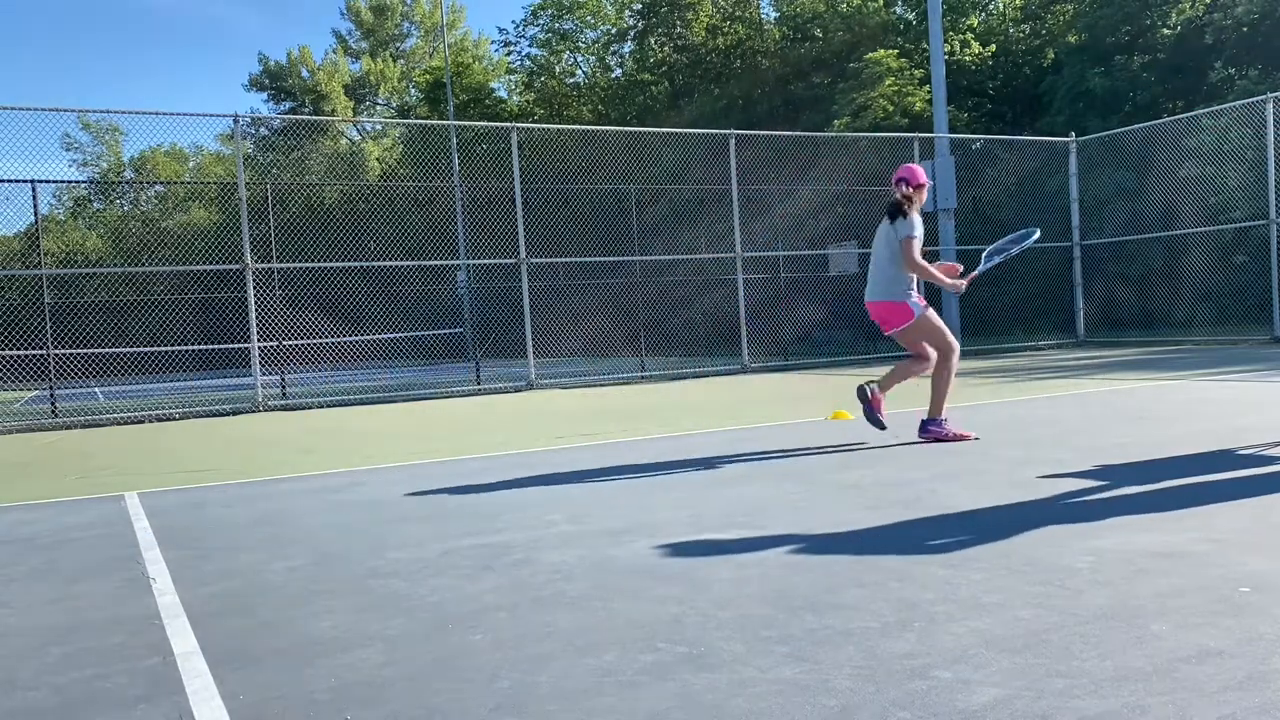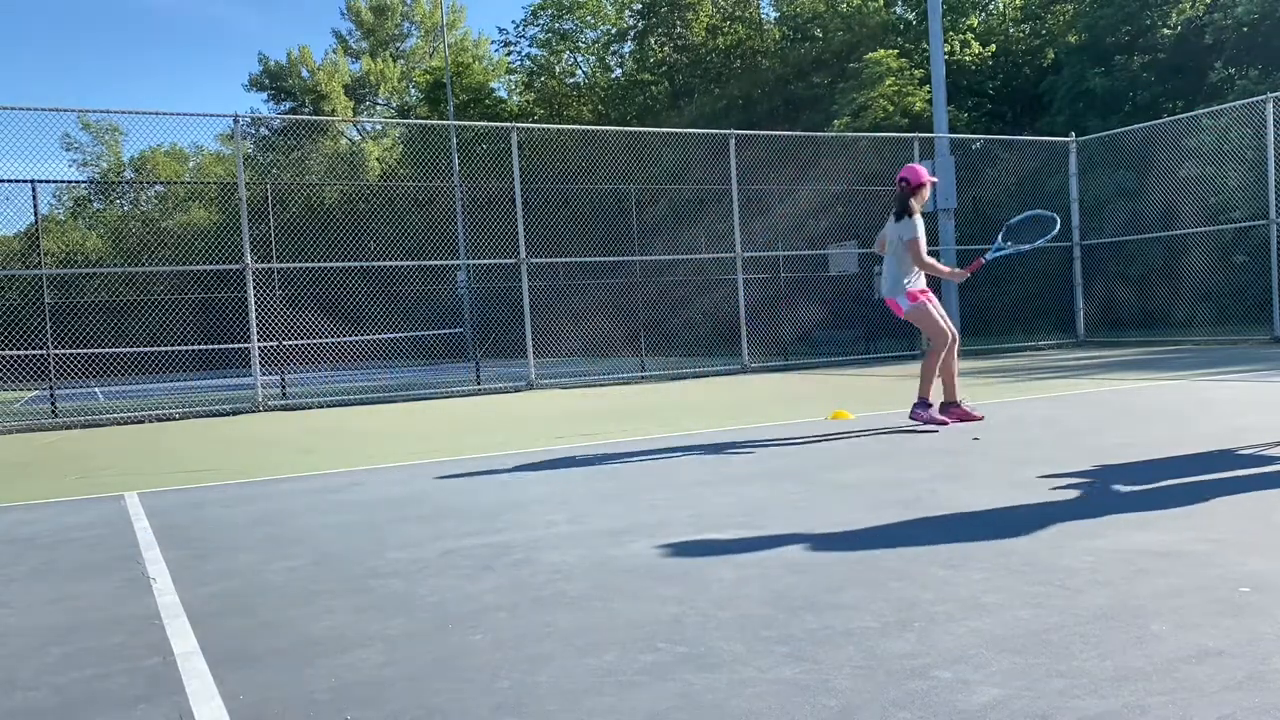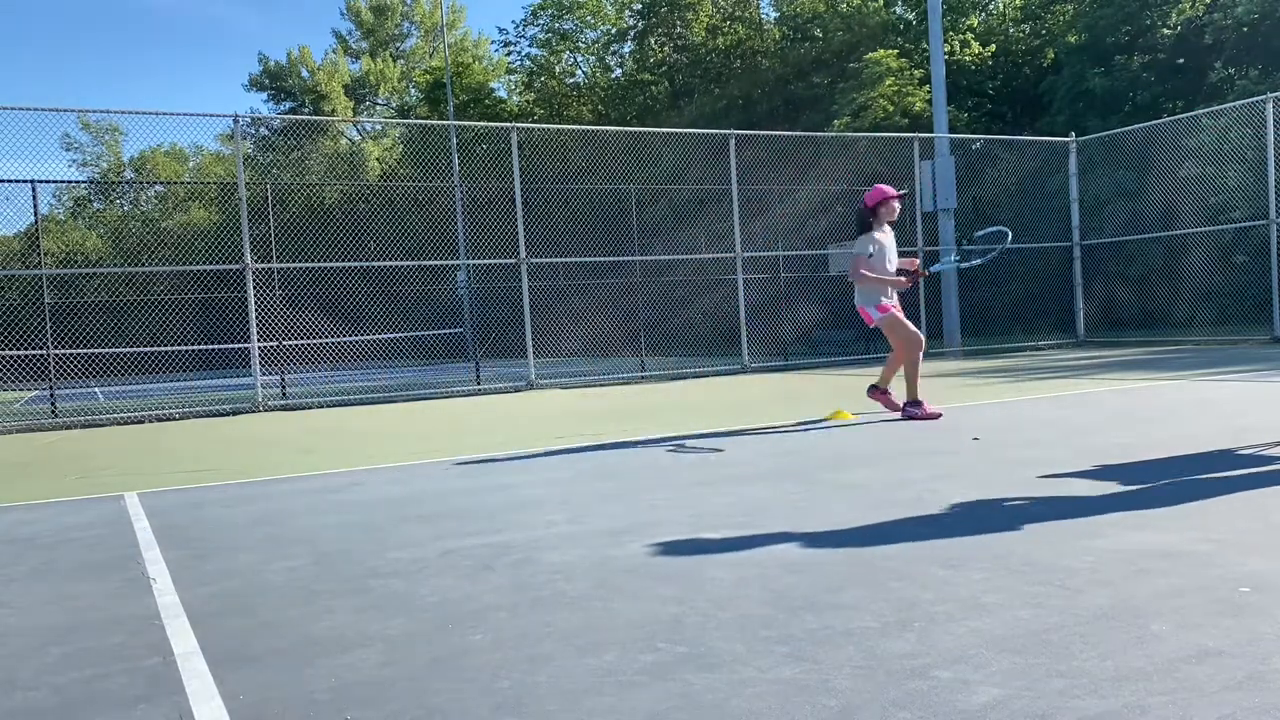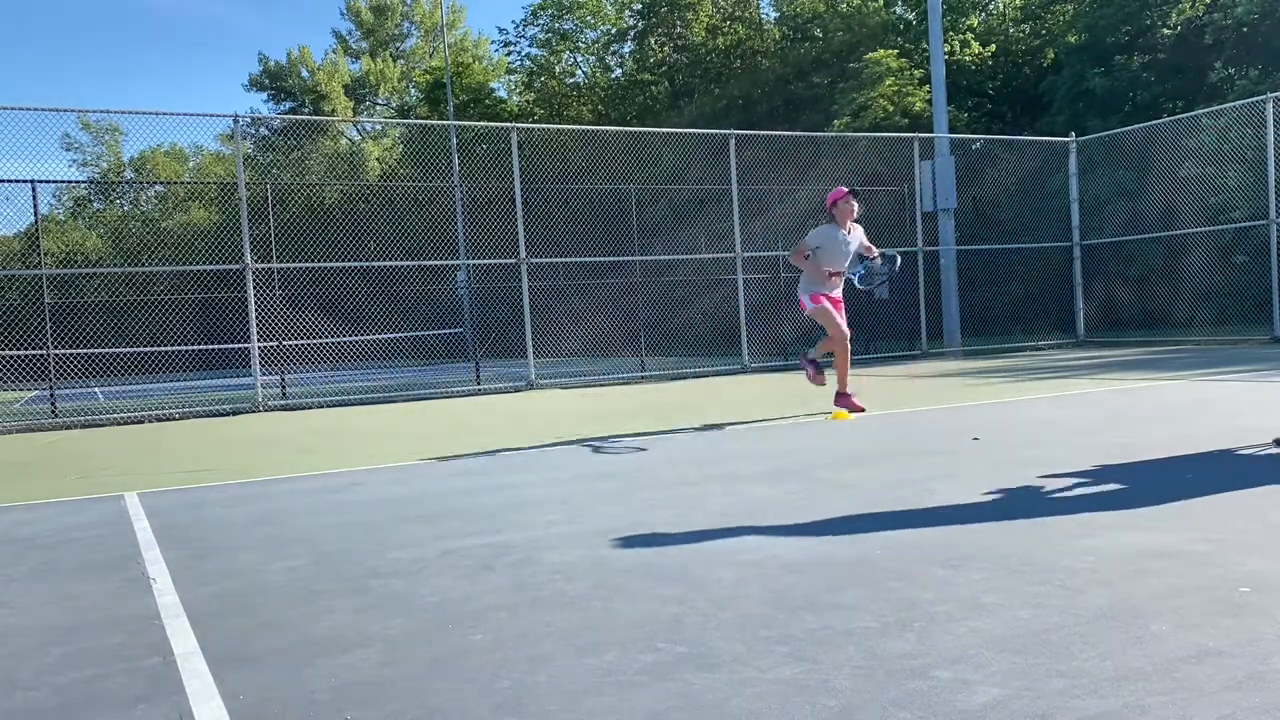
dt=0.3s
person 1, frame 1
left shoulder: (890, 221)
right shoulder: (910, 219)
right elbow: (912, 263)
left wrist: (939, 268)
right wrist: (948, 282)
left hip: (878, 300)
right hip: (898, 299)
left knee: (926, 357)
right knee: (949, 349)
left ankle: (875, 389)
right ankle: (934, 422)
person 1, frame 2
left shoulder: (898, 216)
right shoulder: (911, 219)
left elbow: (879, 247)
right elbow: (920, 260)
right wrist: (950, 273)
left hip: (915, 287)
right hip: (902, 291)
left knee: (952, 338)
right knee: (943, 337)
left ankle: (952, 405)
right ankle: (922, 406)
person 1, frame 3
left shoulder: (887, 233)
right shoulder: (869, 238)
right elbow: (855, 274)
left wrist: (909, 264)
right wrist: (891, 281)
left hip: (889, 301)
right hip: (872, 303)
left knee: (903, 348)
right knee: (916, 341)
left ankle: (880, 387)
right ankle: (913, 404)
person 1, frame 4
left shoulder: (857, 231)
right shoulder: (823, 232)
left elbow: (868, 249)
right elbow: (795, 255)
left wrist: (874, 255)
right wrist: (817, 271)
left hip: (834, 293)
right hip: (812, 292)
left knee: (843, 344)
right knee: (842, 334)
left ankle: (842, 394)
right ankle: (811, 357)
